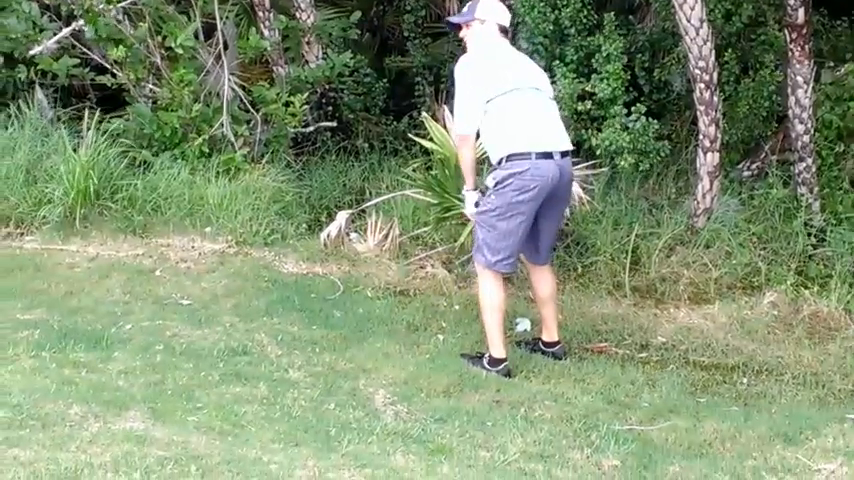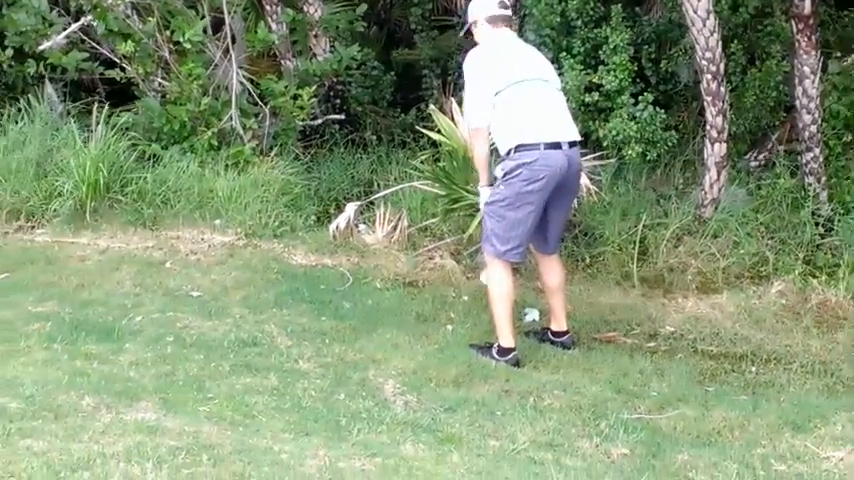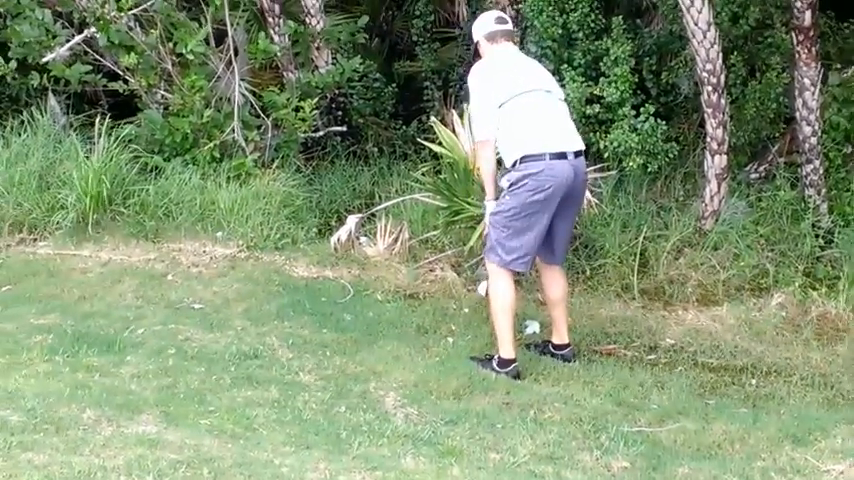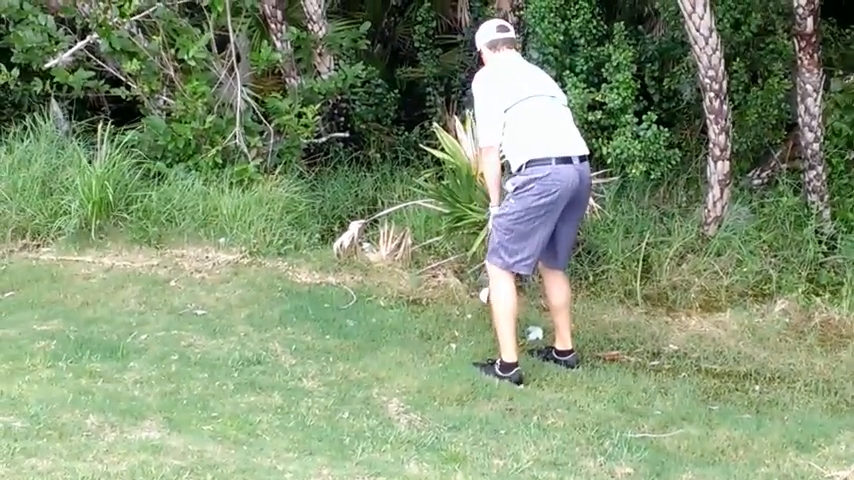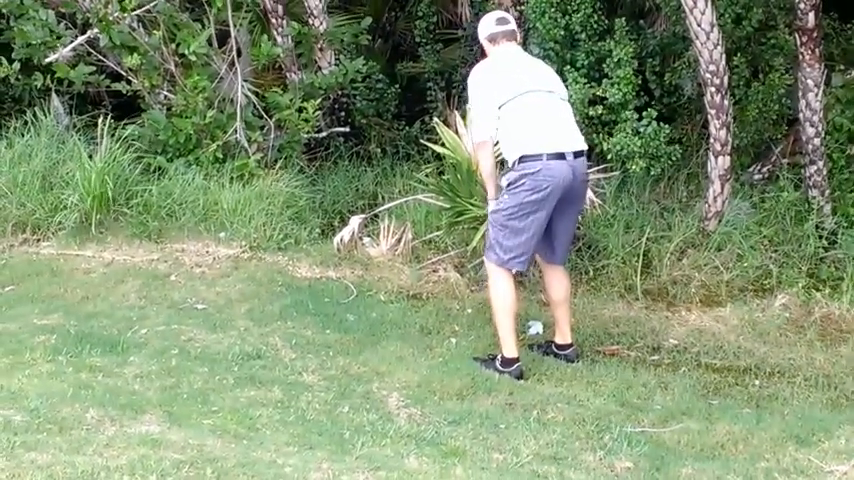
dt=0.2s
person 1, frame 1
left shoulder: (472, 61)
right shoulder: (527, 63)
left elbow: (465, 134)
left wrist: (470, 189)
left hip: (522, 166)
right hip: (561, 163)
left knee: (488, 264)
right knee: (538, 257)
left ankle: (496, 359)
right ankle: (551, 340)
person 1, frame 2
left shoulder: (480, 56)
right shoulder: (534, 55)
left elbow: (478, 129)
left wrist: (484, 185)
left hip: (530, 157)
right hip: (569, 154)
left knee: (496, 254)
right knee: (546, 247)
left ankle: (504, 348)
right ankle: (560, 330)
person 1, frame 3
left shoulder: (484, 70)
right shoulder: (537, 68)
left elbow: (485, 142)
left wrist: (491, 200)
left hip: (536, 168)
right hip: (574, 164)
left knee: (498, 262)
right knee: (550, 259)
left ankle: (505, 359)
right ankle: (560, 343)
person 1, frame 4
left shoulder: (488, 76)
right shoulder: (540, 75)
left elbow: (489, 147)
left wrist: (495, 205)
left hip: (542, 172)
right hip: (579, 169)
left knee: (499, 266)
right knee: (552, 264)
left ankle: (507, 364)
right ankle: (564, 349)
person 1, frame 5
left shoulder: (484, 71)
right shoulder: (543, 69)
left elbow: (482, 143)
left wrist: (493, 197)
left hip: (536, 168)
right hip: (576, 164)
left knee: (498, 264)
right knee: (552, 259)
left ankle: (508, 359)
right ankle: (564, 343)
